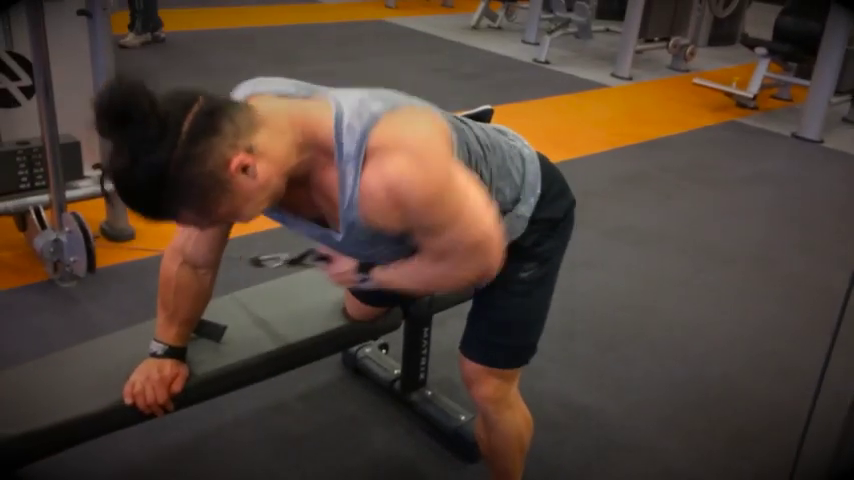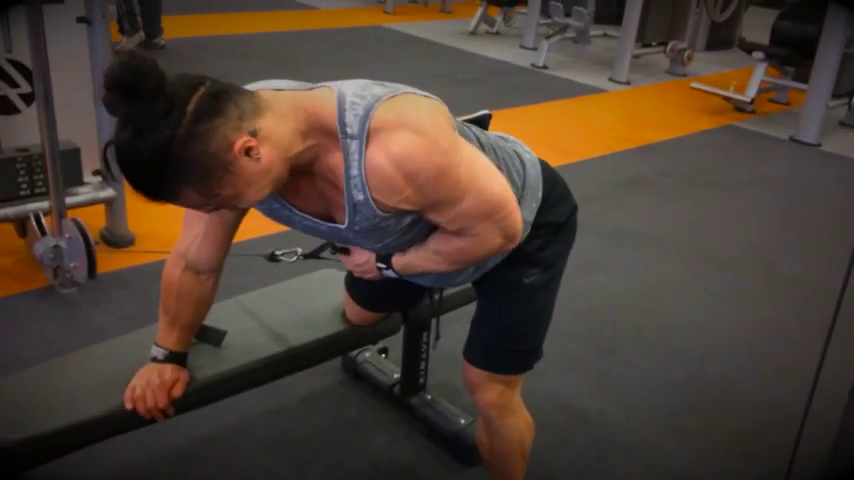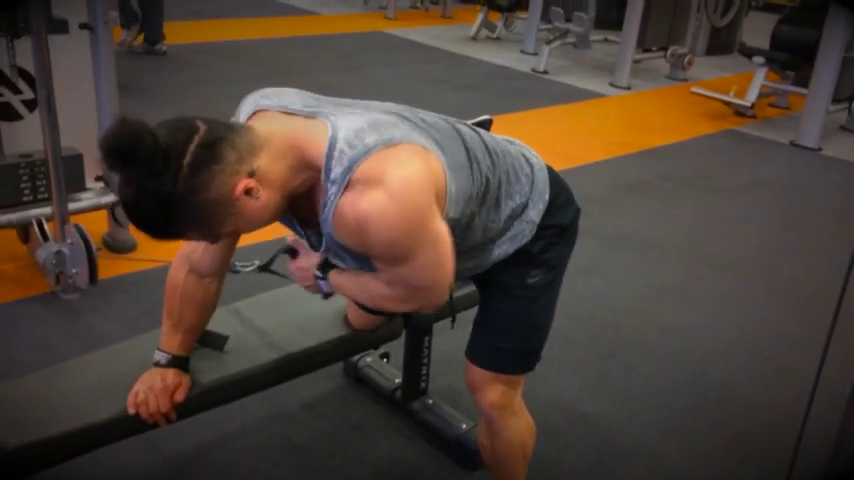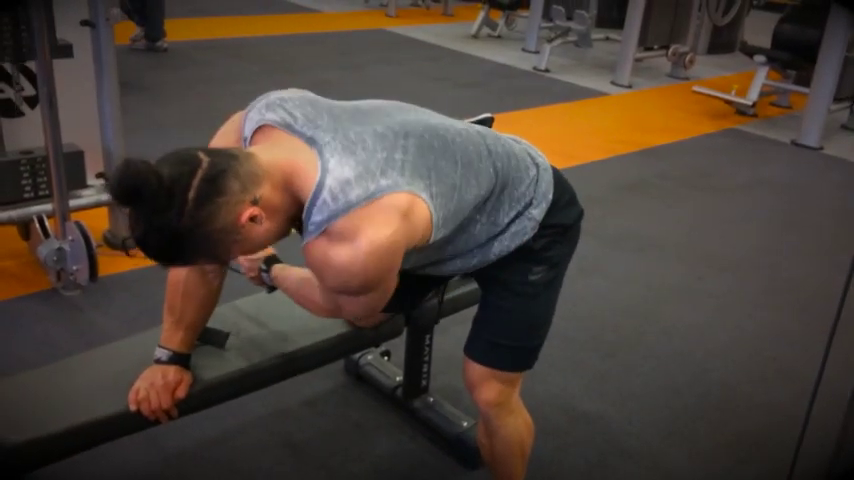
dt=0.3s
person 1, frame 1
left shoulder: (389, 169)
right shoulder: (228, 135)
left elbow: (479, 259)
right elbow: (191, 257)
left wrist: (370, 274)
right wrist: (167, 351)
left hip: (523, 210)
right hip: (432, 208)
left knee: (488, 387)
right knee: (360, 311)
person 1, frame 2
left shoulder: (394, 149)
right shoulder: (230, 130)
left elbow: (498, 228)
right elbow: (194, 262)
left wrist: (390, 262)
right wrist: (168, 353)
left hip: (525, 217)
right hip: (426, 221)
left knee: (490, 392)
right knee: (359, 314)
person 1, frame 3
left shoulder: (375, 198)
right shoulder: (237, 138)
left elbow: (429, 292)
right elbow: (199, 265)
left wrist: (325, 277)
right wrist: (170, 359)
left hip: (526, 218)
right hip: (450, 210)
left knee: (491, 394)
right knee: (363, 318)
person 1, frame 4
left shoulder: (354, 243)
right shoulder: (243, 135)
left elbow: (344, 303)
right elbow: (201, 263)
left wrist: (268, 270)
right wrist: (170, 355)
left hip: (530, 218)
right hip: (457, 196)
left knee: (489, 392)
right knee: (363, 320)
